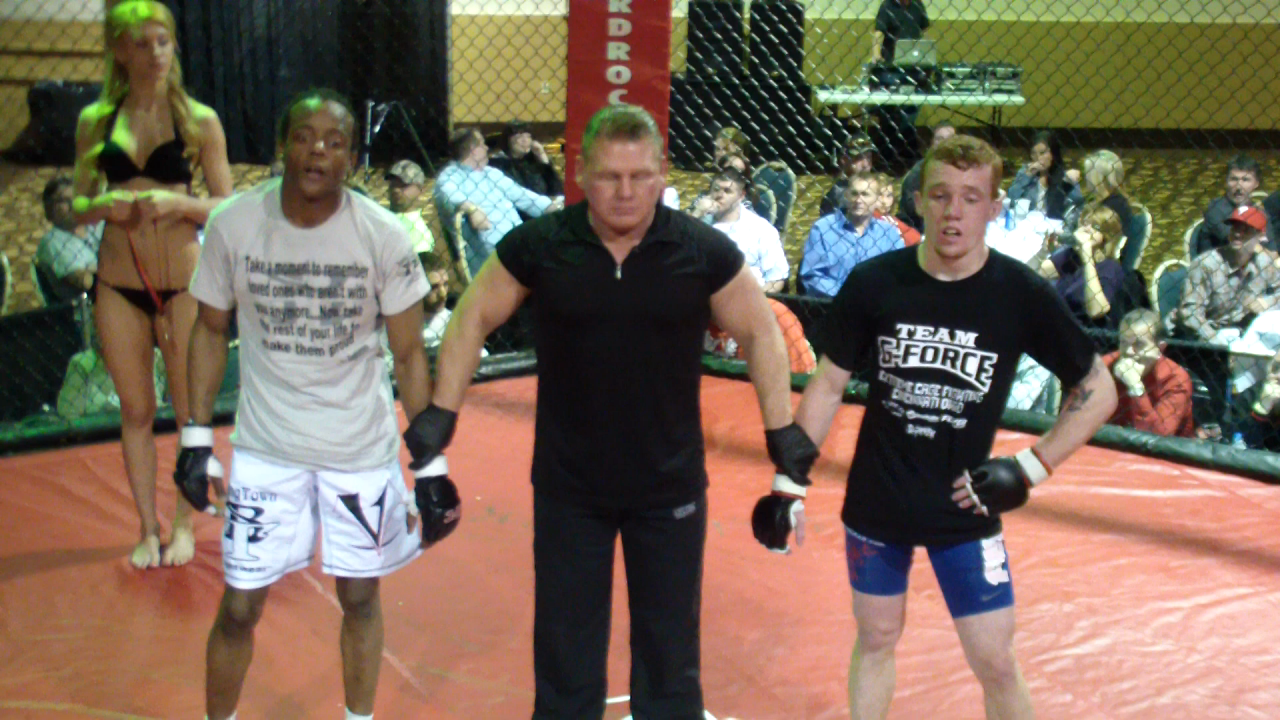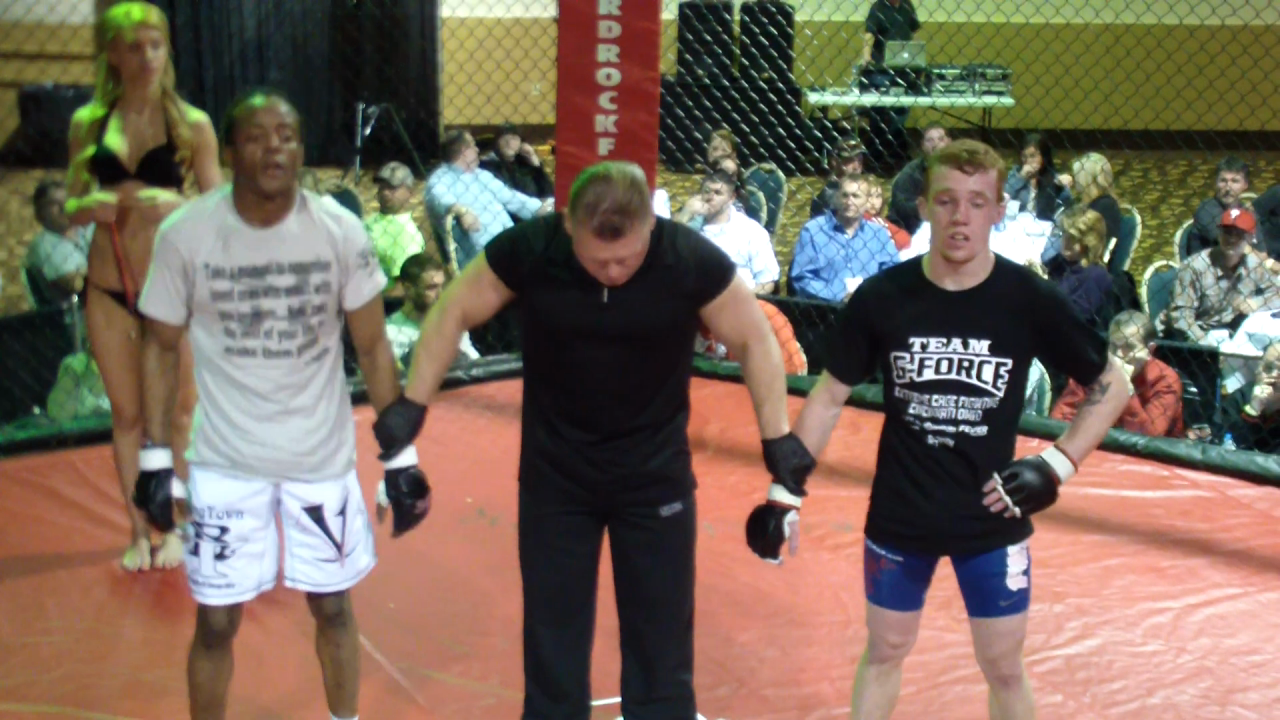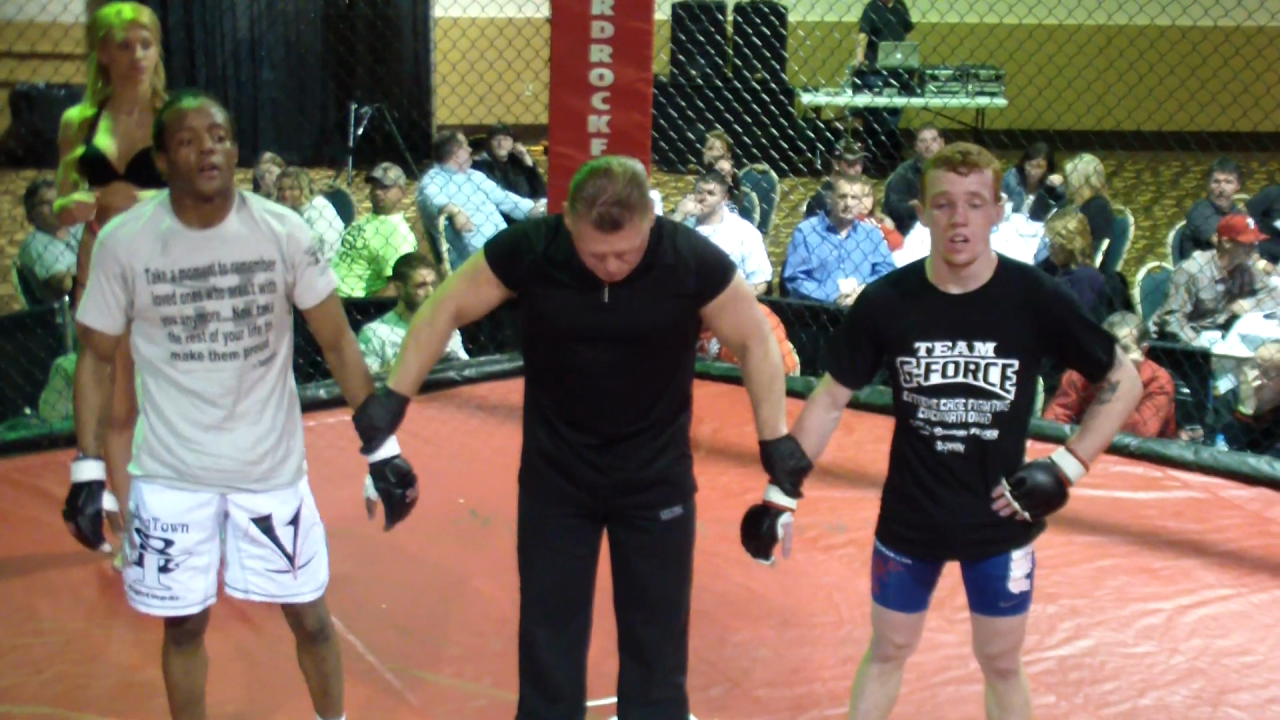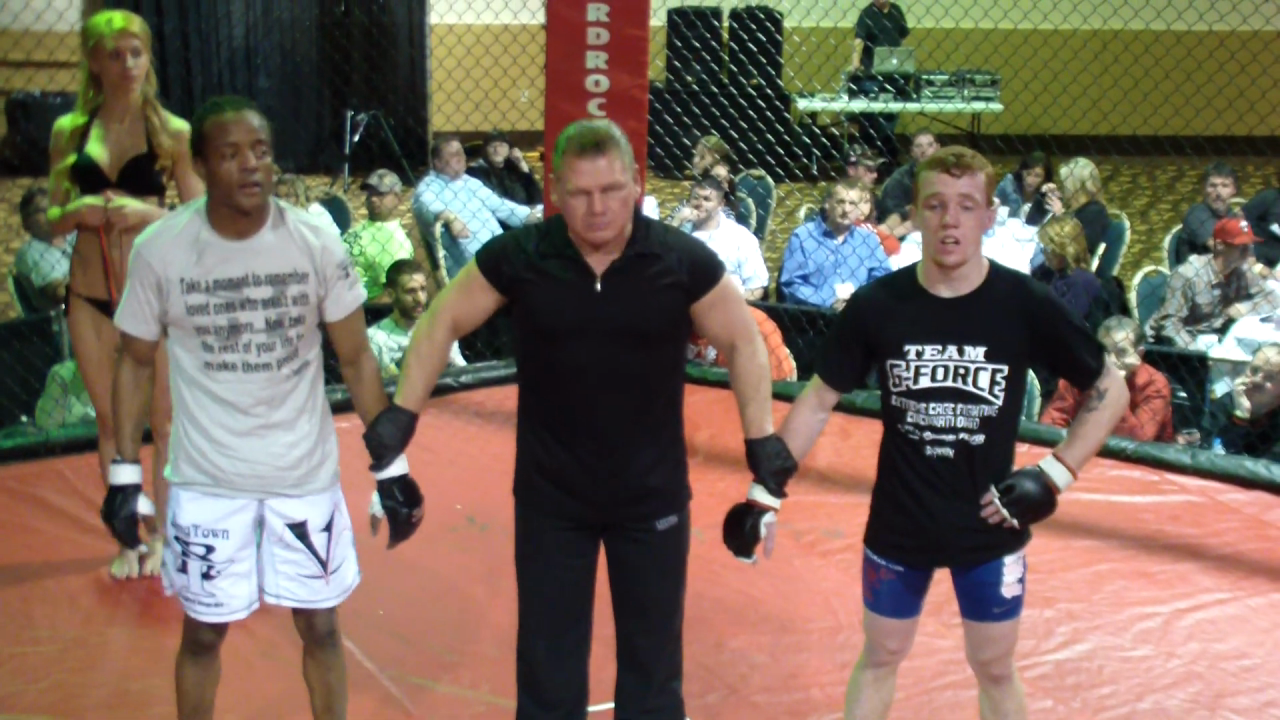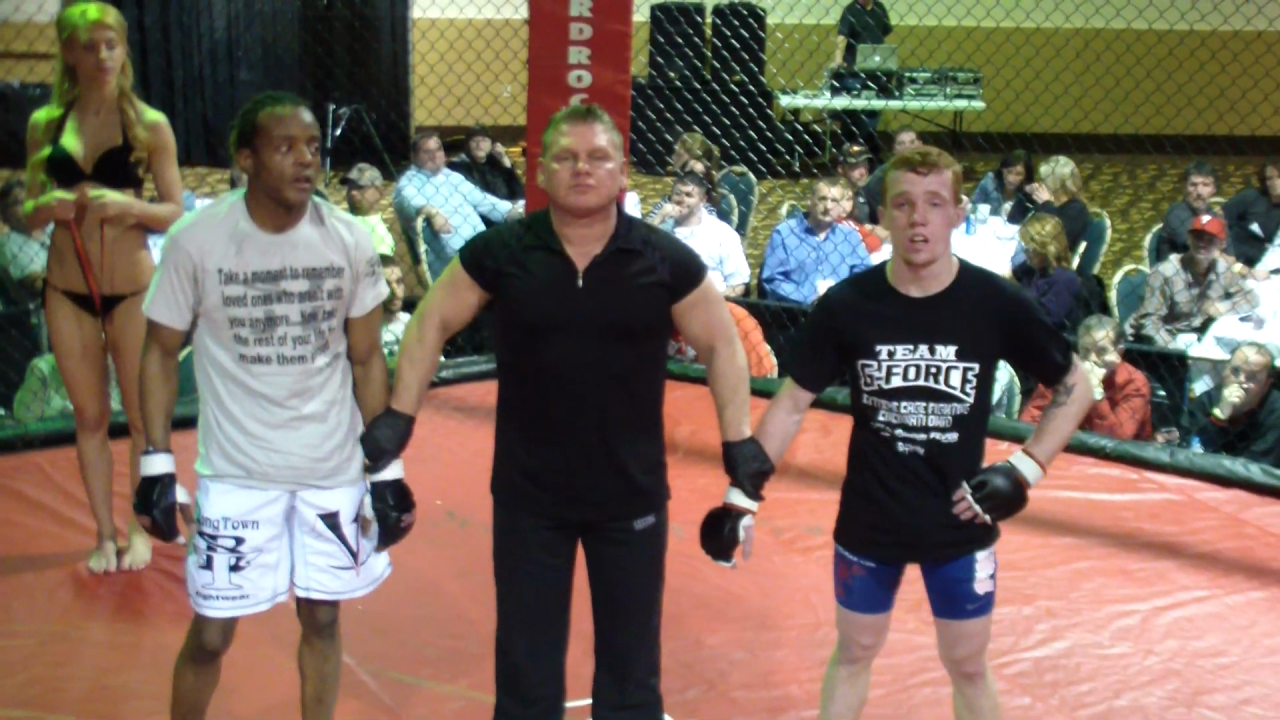
dt=0.5s
person 1, frame 1
left shoulder: (384, 236)
right shoulder: (232, 223)
left elbow: (410, 354)
right elbow: (210, 330)
right wrist: (196, 438)
left hip: (360, 447)
right hip: (265, 446)
left knee: (359, 596)
right knee: (239, 607)
person 1, frame 2
left shoulder: (341, 231)
right shoulder: (183, 234)
left elbow: (372, 347)
right elbow: (161, 347)
left wrist: (399, 455)
right wrist: (155, 459)
left hip: (322, 457)
right hip: (225, 460)
left knee: (331, 605)
right knee: (216, 621)
person 1, frame 3
left shoulder: (283, 231)
right shoulder: (122, 242)
left elbow: (338, 342)
right elbow: (98, 358)
left wrist: (382, 446)
right wrist: (88, 469)
left hip: (272, 466)
right hip: (171, 472)
left knee: (309, 615)
right knee: (183, 623)
person 1, frame 4
left shoulder: (317, 242)
right shoulder: (158, 249)
left elbow: (356, 358)
right elbow: (135, 362)
left wrist: (391, 464)
right wrist: (124, 473)
left hip: (306, 473)
right hip: (206, 478)
left knee: (320, 625)
right knee: (203, 631)
person 1, frame 5
left shoulder: (350, 240)
right shoulder: (195, 240)
left elbow: (368, 359)
right elbow: (161, 353)
left wrist: (387, 469)
right wrist: (156, 465)
left hip: (333, 468)
right hip: (236, 471)
left knee: (322, 619)
right knee: (211, 635)
person 2, frame 1
left shoulder: (704, 250)
right shoulder: (537, 245)
left elbow: (760, 334)
right elbow: (471, 320)
left wrist: (781, 430)
right wrist: (442, 414)
left hip: (670, 481)
right hip: (569, 484)
left knee: (670, 643)
right knee: (566, 642)
person 2, frame 2
left shoulder: (693, 259)
right shoulder: (526, 249)
left elbow: (755, 342)
right elbow: (451, 315)
left wrist: (778, 440)
right wrist: (412, 406)
left hip: (656, 478)
right hip: (554, 478)
left knee: (661, 636)
right knee: (552, 640)
person 2, frame 3
left shoulder: (694, 260)
right shoulder: (526, 249)
left elbow: (755, 342)
right elbow: (443, 311)
left wrist: (776, 440)
right wrist: (393, 397)
left hip: (656, 481)
right hip: (554, 479)
left knee: (657, 641)
right knee: (548, 641)
person 2, frame 4
left shoulder: (684, 260)
right shoulder: (517, 256)
left elbow: (742, 343)
right elbow: (441, 323)
left wrist: (761, 440)
right wrist: (402, 414)
left hip: (653, 492)
right hip: (550, 493)
left knee: (653, 650)
right knee: (549, 653)
person 2, frame 5
left shoulder: (667, 260)
right shoulder: (498, 251)
left elbow: (721, 345)
right elbow: (430, 325)
left wrist: (739, 443)
right wrist: (397, 419)
left hip: (633, 492)
right hip: (527, 493)
left knee: (630, 649)
right knee: (526, 650)
person 3, frame 1
left shoulder: (1023, 294)
right shoulder: (872, 282)
left elbow: (1098, 389)
right elbow: (828, 385)
left wrist: (1031, 467)
right wrist: (790, 482)
left hip: (966, 508)
right hip: (875, 502)
left knee: (995, 663)
right knee: (875, 640)
person 3, frame 2
left shoulder: (1030, 298)
right shoulder: (880, 296)
left elbow: (1111, 384)
right elbow: (829, 397)
left wrist: (1056, 465)
right wrist: (785, 492)
left hip: (992, 518)
right hip: (898, 515)
left knee: (1003, 666)
right knee: (885, 651)
person 3, frame 3
left shoulder: (1035, 297)
right shoulder: (884, 300)
left elbow: (1123, 381)
right elbow: (829, 399)
left wrist: (1066, 467)
right wrist: (782, 493)
left hip: (999, 520)
right hip: (907, 516)
left knee: (1000, 662)
right knee: (887, 651)
person 3, frame 4
left shoulder: (1026, 304)
right shoulder: (875, 304)
left elbow: (1111, 390)
right elbow: (818, 400)
left wrist: (1053, 475)
right wrist: (766, 493)
left hip: (989, 528)
right hip: (897, 523)
left knee: (994, 668)
right knee: (880, 657)
person 3, frame 5
left shoulder: (997, 302)
right shoulder: (846, 304)
left elbow: (1076, 386)
right elbow: (792, 403)
left wrist: (1024, 470)
right wrist: (744, 495)
left hip: (959, 523)
right hip: (867, 520)
left knee: (968, 665)
right knee: (854, 652)
person 4, frame 1
left shoulder: (199, 119)
right shoulder: (95, 120)
left elbow: (227, 207)
right elbow: (78, 205)
left wrist: (178, 202)
right wrist: (103, 205)
left hip: (183, 282)
right hip: (117, 284)
left knee: (189, 409)
right knee: (135, 411)
left ankle: (184, 524)
right ankle: (148, 529)
person 4, frame 2
left shoulder: (191, 123)
right shoulder: (87, 122)
right elbow: (70, 207)
left wrist: (172, 203)
right wrist: (89, 206)
right hip: (108, 286)
left knee: (177, 412)
right knee: (126, 415)
left ankle: (174, 527)
right ankle: (138, 532)
person 4, frame 3
right shoulder: (77, 122)
right elbow: (59, 208)
left wrist: (158, 203)
right wrist: (73, 207)
right knee: (115, 414)
right ankle: (126, 526)
person 4, frame 4
left shoulder: (172, 131)
right shoulder: (68, 130)
right elbow: (52, 220)
left wrist: (146, 213)
right wrist: (75, 212)
right hip: (89, 295)
left knee: (163, 419)
right knee: (110, 421)
left ankle: (164, 533)
right ankle: (127, 537)
person 4, frame 5
left shoulder: (149, 124)
right shoulder: (44, 124)
left elbow: (176, 213)
right elbow: (28, 214)
left wrist: (126, 205)
right wrist: (47, 206)
left hip: (132, 286)
right hip: (67, 288)
left knee: (141, 416)
right knee: (89, 417)
left ankle: (140, 530)
right ankle: (104, 534)
